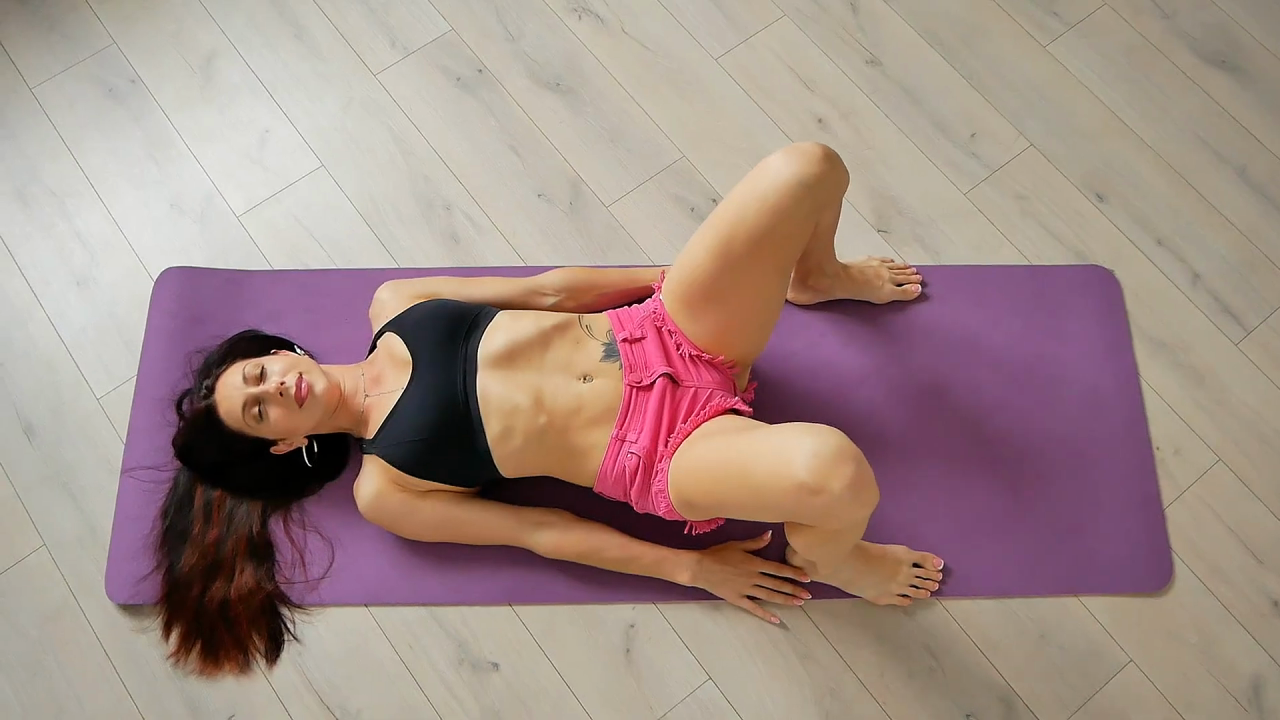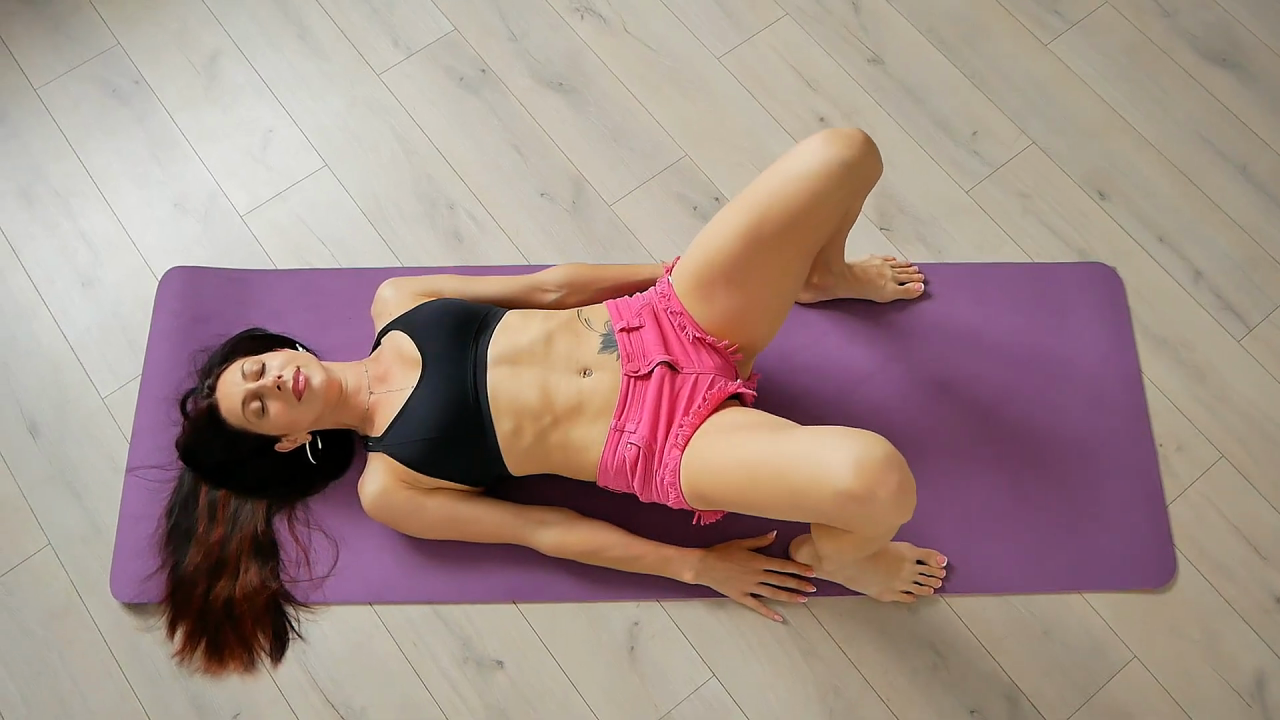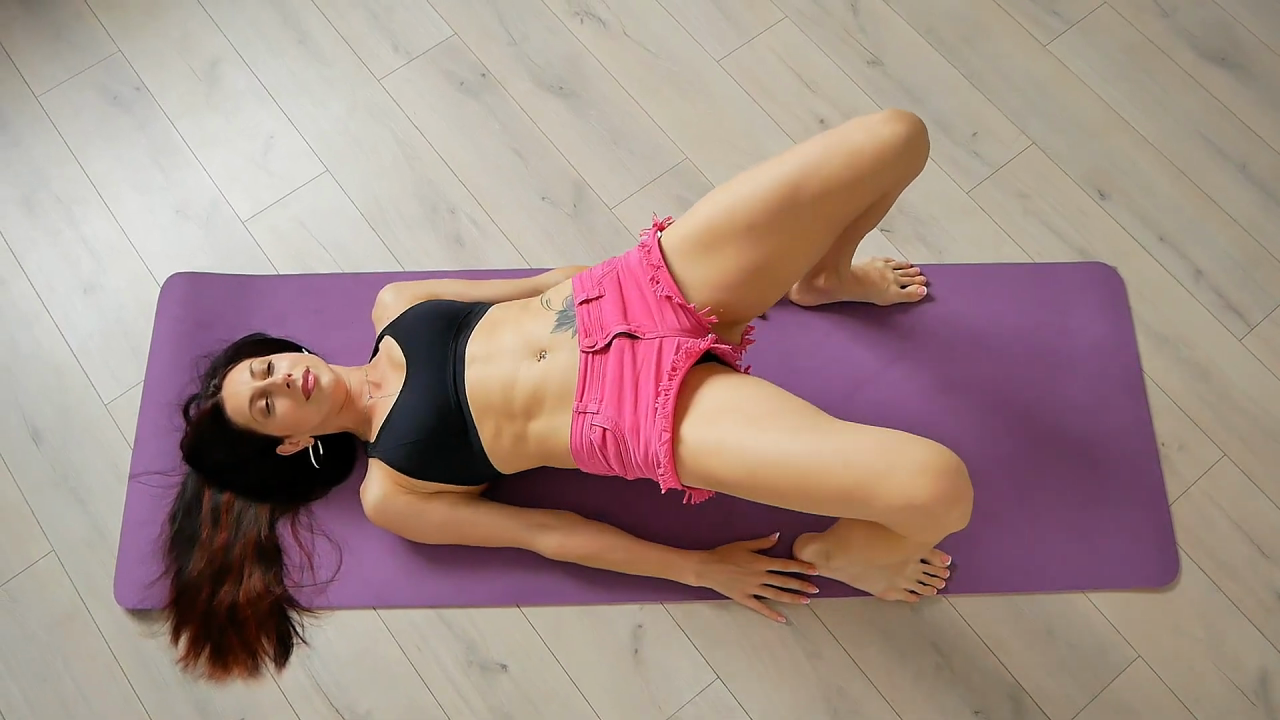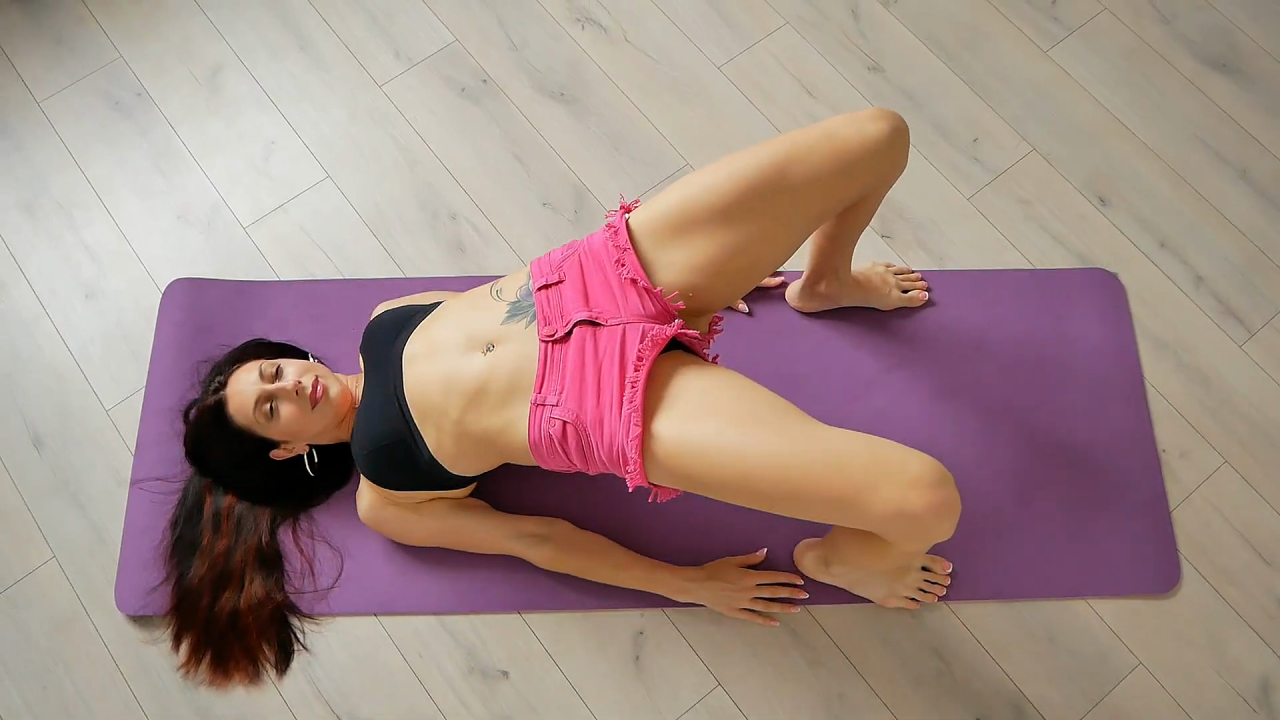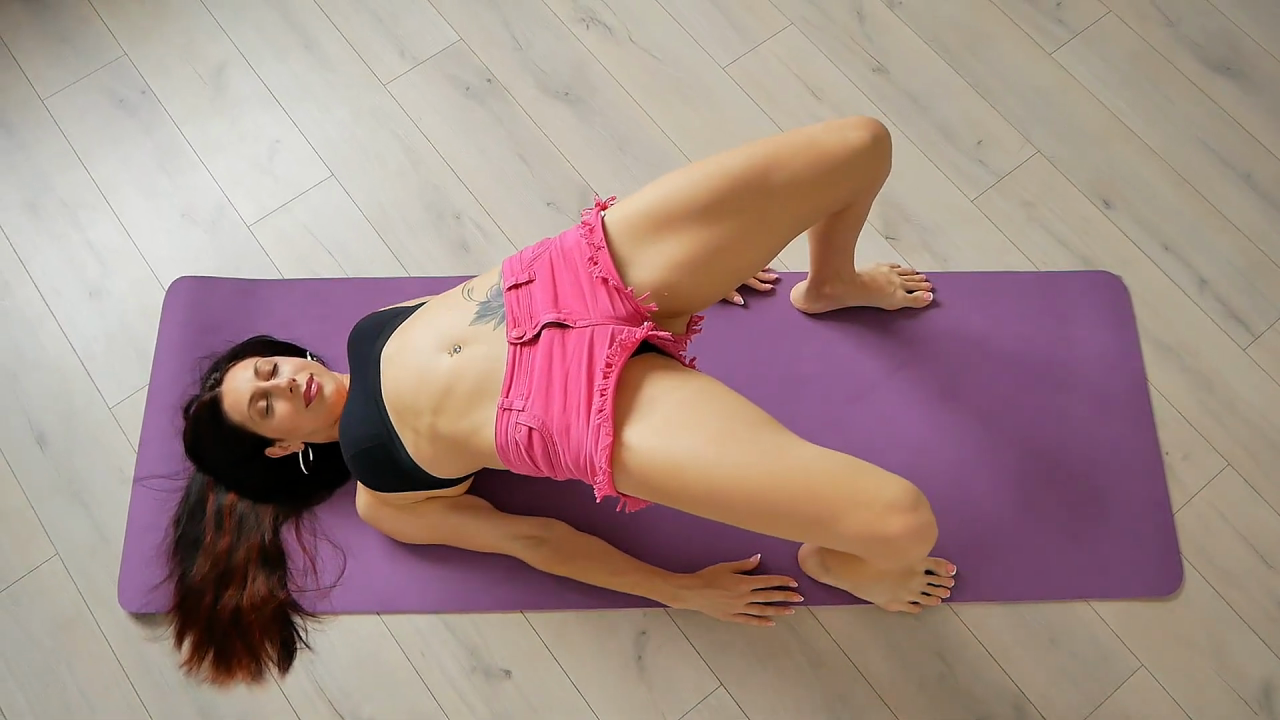
dt=0.7s
person 1, frame 1
left shoulder: (391, 306)
right shoulder: (382, 491)
left elbow: (545, 291)
right elbow: (541, 531)
left wrist: (687, 272)
right wrist: (694, 570)
left hip: (662, 338)
right hip: (668, 448)
left knee: (805, 168)
right knee: (830, 471)
left ankle: (818, 279)
right ankle: (827, 558)
person 1, frame 2
left shoulder: (395, 304)
right shoulder: (387, 487)
left elbow: (547, 288)
right elbow: (544, 531)
left wrist: (682, 268)
right wrist: (698, 567)
left hip: (668, 326)
right hip: (672, 440)
left knee: (842, 153)
right knee: (872, 480)
left ankle: (822, 276)
right ankle: (828, 557)
person 1, frame 3
left shoulder: (393, 308)
right shoulder: (388, 493)
right elbow: (551, 535)
left wrist: (713, 276)
right wrist: (705, 571)
right hip: (656, 407)
left knee: (898, 136)
right knee: (936, 490)
left ankle: (823, 278)
right ankle: (837, 556)
person 1, frame 4
left shoulder: (381, 325)
right shoulder: (382, 500)
right elbow: (537, 540)
left wrist: (704, 275)
right wrist: (695, 586)
right hip: (623, 400)
left knee: (880, 133)
right knee: (924, 501)
left ankle: (823, 284)
right ankle: (835, 559)
person 1, frame 5
left shoulder: (371, 329)
right shoulder: (381, 498)
left elbow: (483, 290)
right elbow: (529, 539)
left wrist: (693, 268)
right wrist: (687, 592)
right hip: (605, 402)
left knee: (861, 142)
right knee: (902, 523)
left ankle: (830, 284)
right ankle: (835, 563)
